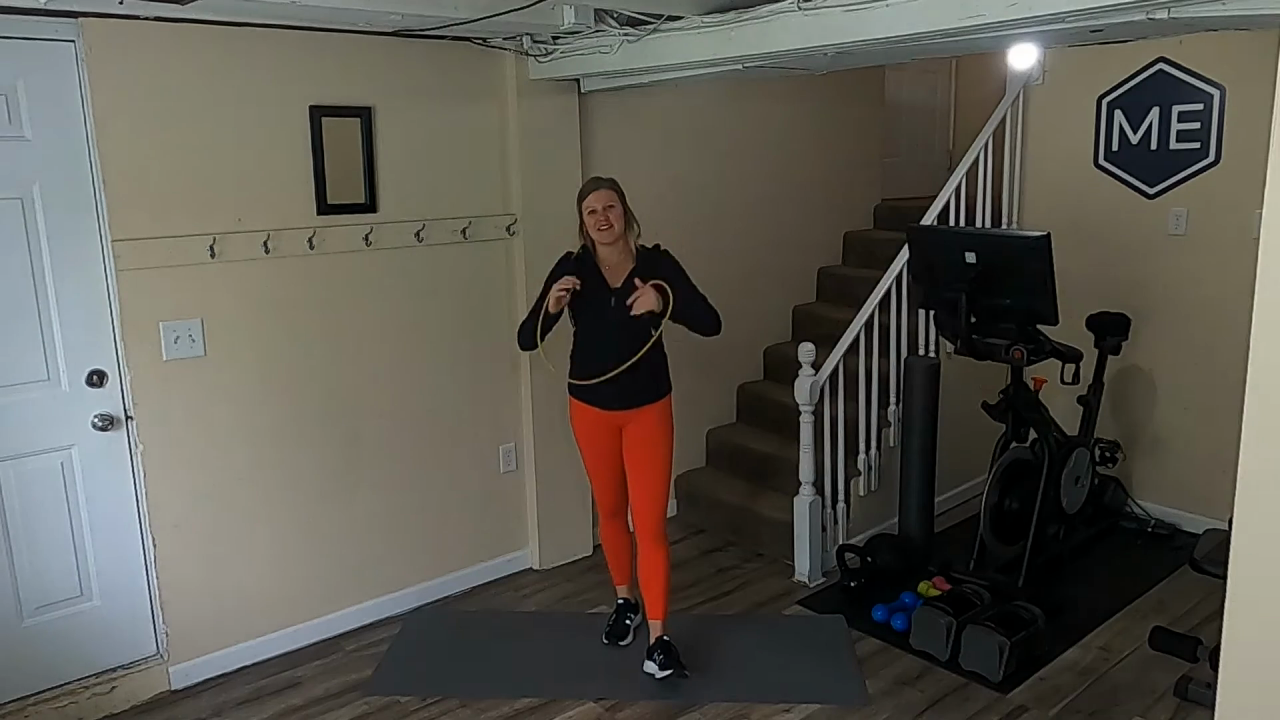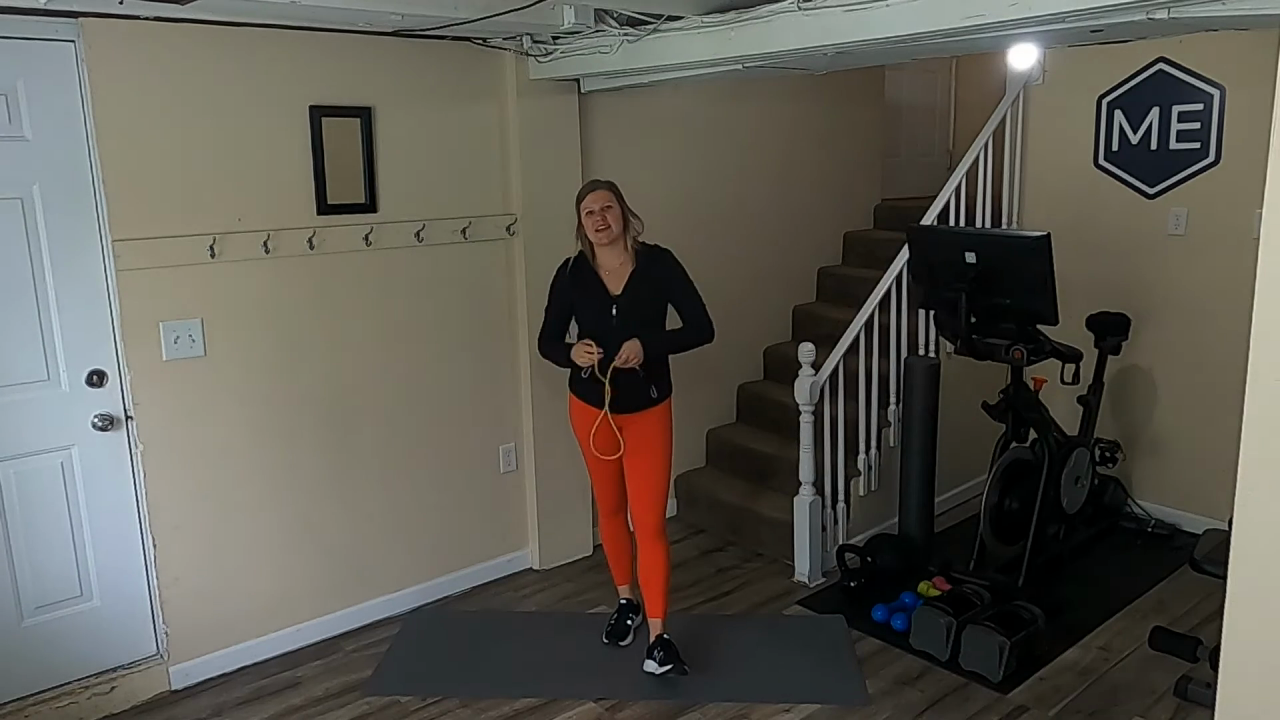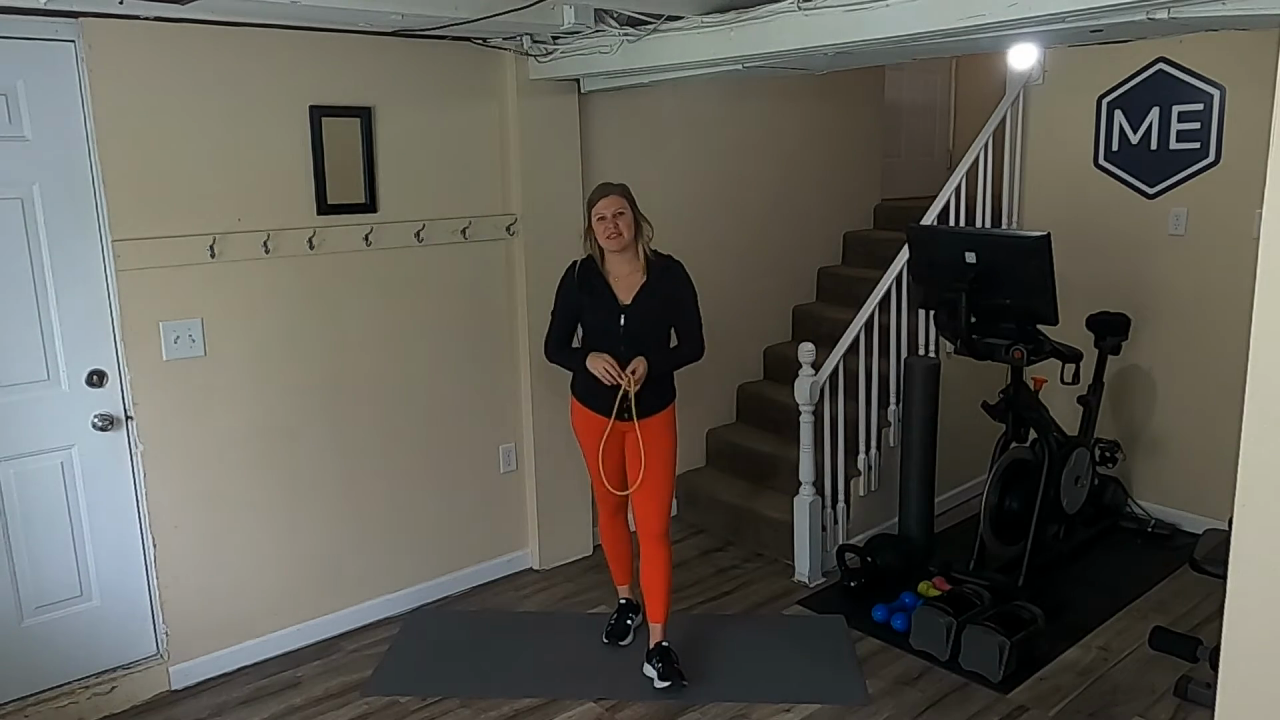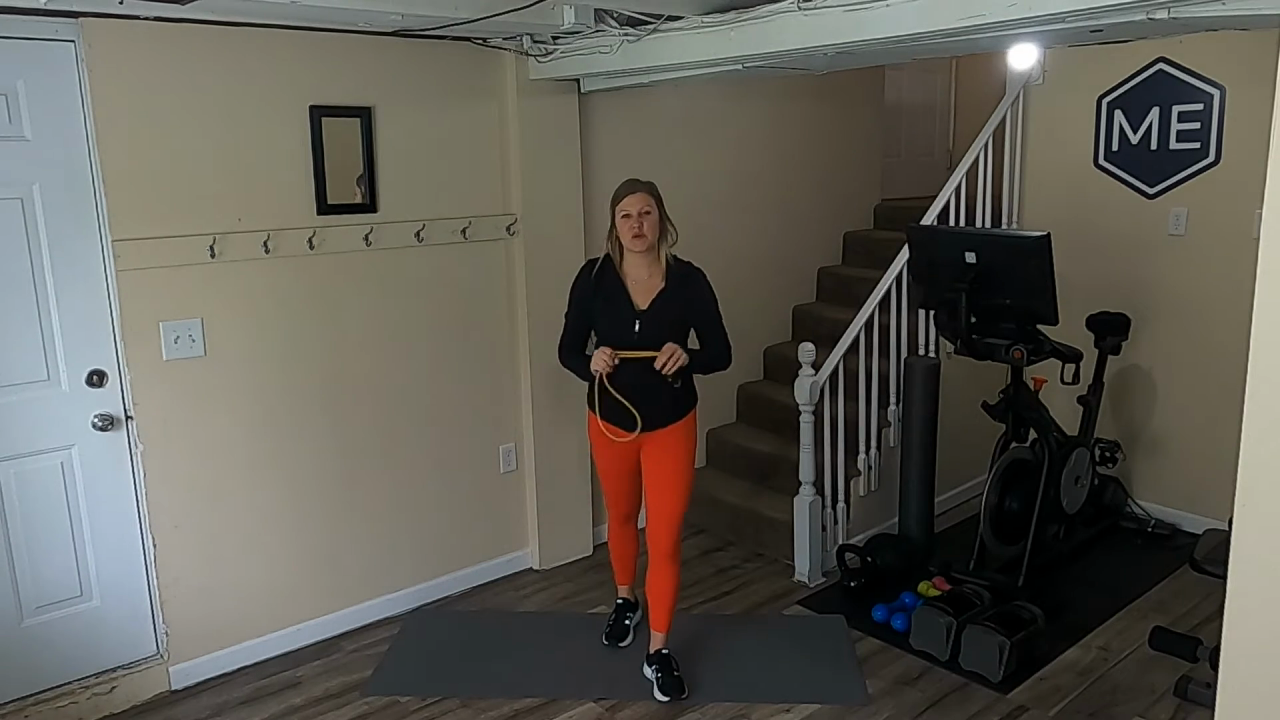
dt=0.5s
person 1, frame 1
left shoulder: (658, 264)
right shoulder: (570, 268)
left elbow: (711, 324)
right elbow: (528, 339)
left wrist: (665, 305)
right wrist: (549, 305)
left hip: (648, 407)
right hip: (590, 406)
left knee: (650, 523)
right knee: (611, 510)
left ankle: (658, 640)
right ankle: (625, 601)
person 1, frame 2
left shoulder: (658, 263)
right shoulder: (570, 274)
left elbow: (701, 329)
right elbow: (547, 342)
left wrist: (648, 344)
right wrist: (573, 350)
left hip: (647, 408)
right hip: (590, 405)
left knee: (649, 522)
right knee: (610, 508)
left ankle: (658, 638)
right ankle: (626, 602)
person 1, frame 3
left shoulder: (669, 274)
right shoulder: (578, 277)
left elbow: (693, 345)
right elbow: (554, 346)
left wrist: (651, 363)
right wrist: (585, 360)
left hip: (652, 414)
right hip: (593, 410)
left knee: (654, 527)
right knee: (611, 509)
left ankle: (658, 646)
right ankle: (626, 601)
person 1, frame 4
left shoulder: (689, 281)
right shoulder: (593, 278)
left elbow: (721, 354)
right elbow: (567, 350)
left wrist: (686, 356)
right wrist: (591, 363)
left hip: (672, 424)
right hip: (611, 421)
left knee: (665, 540)
right knee: (621, 518)
left ankle: (659, 652)
right ankle: (626, 600)
